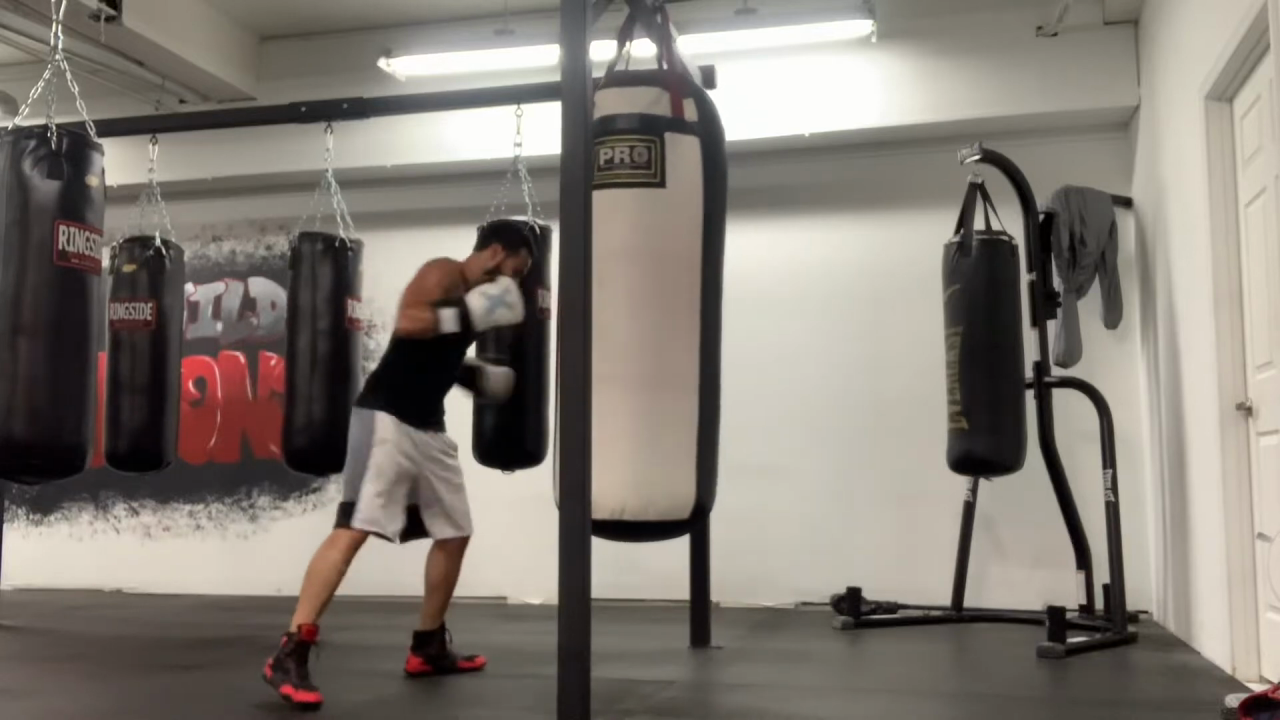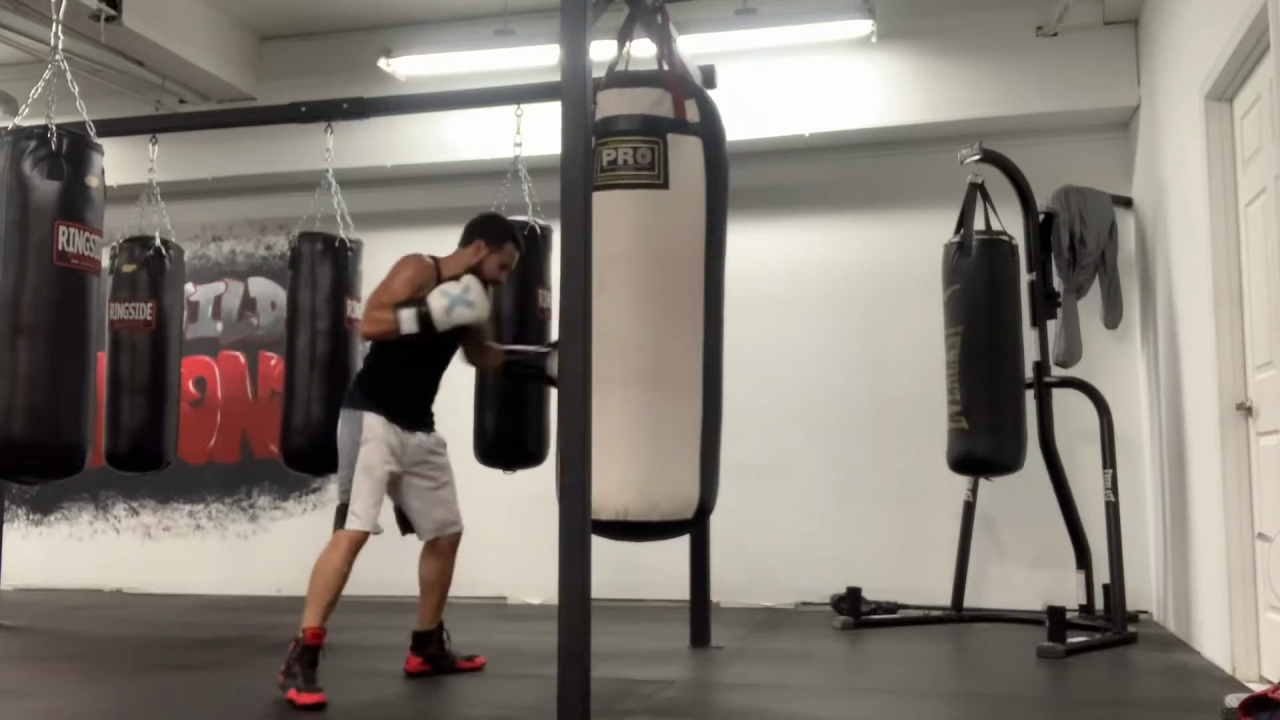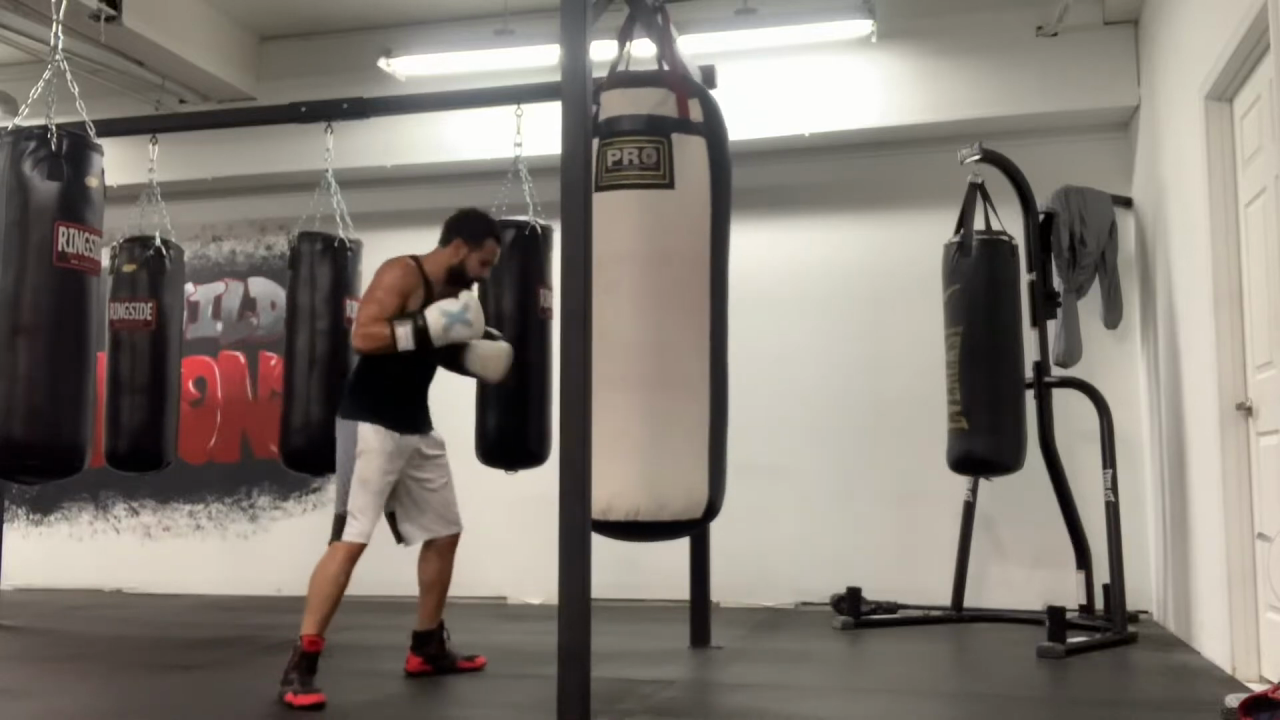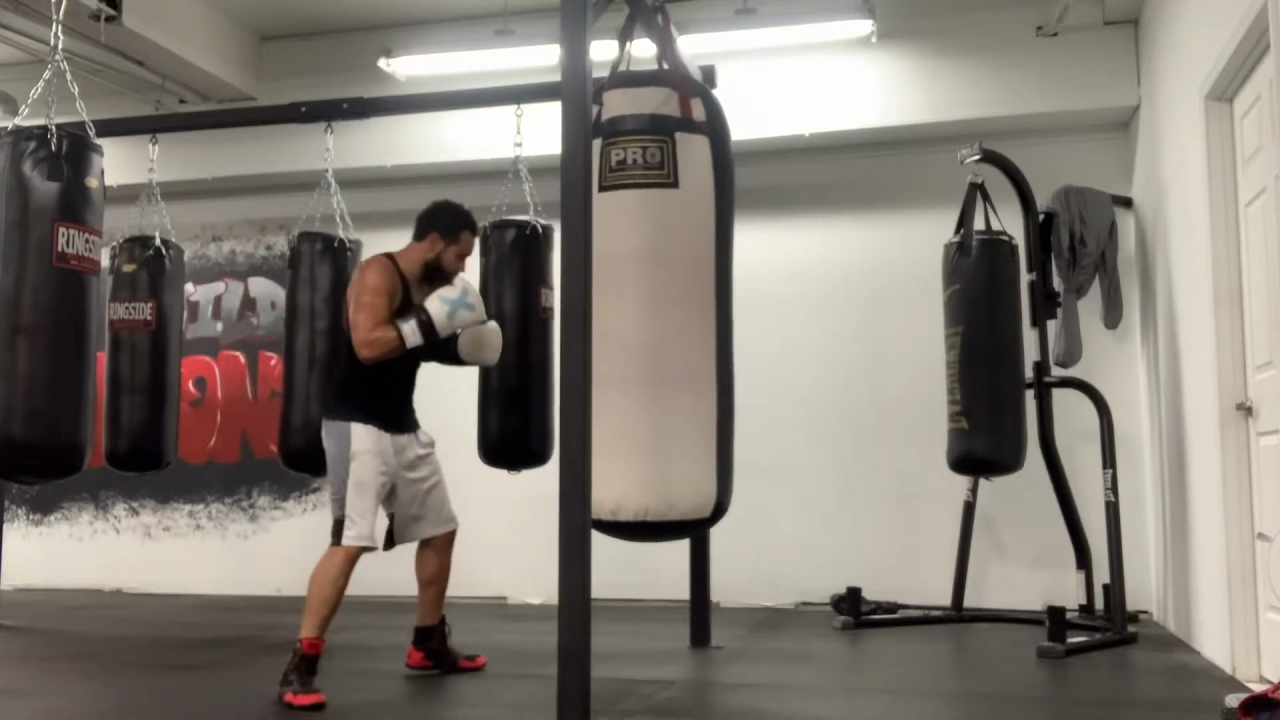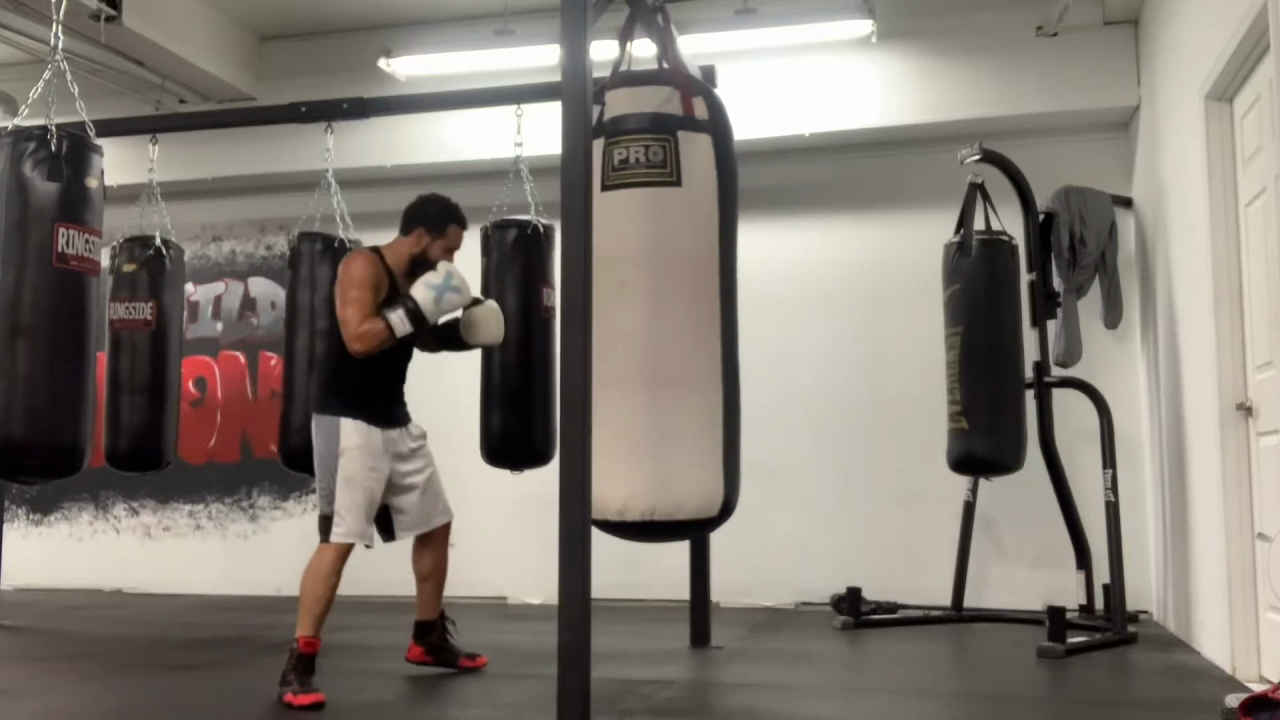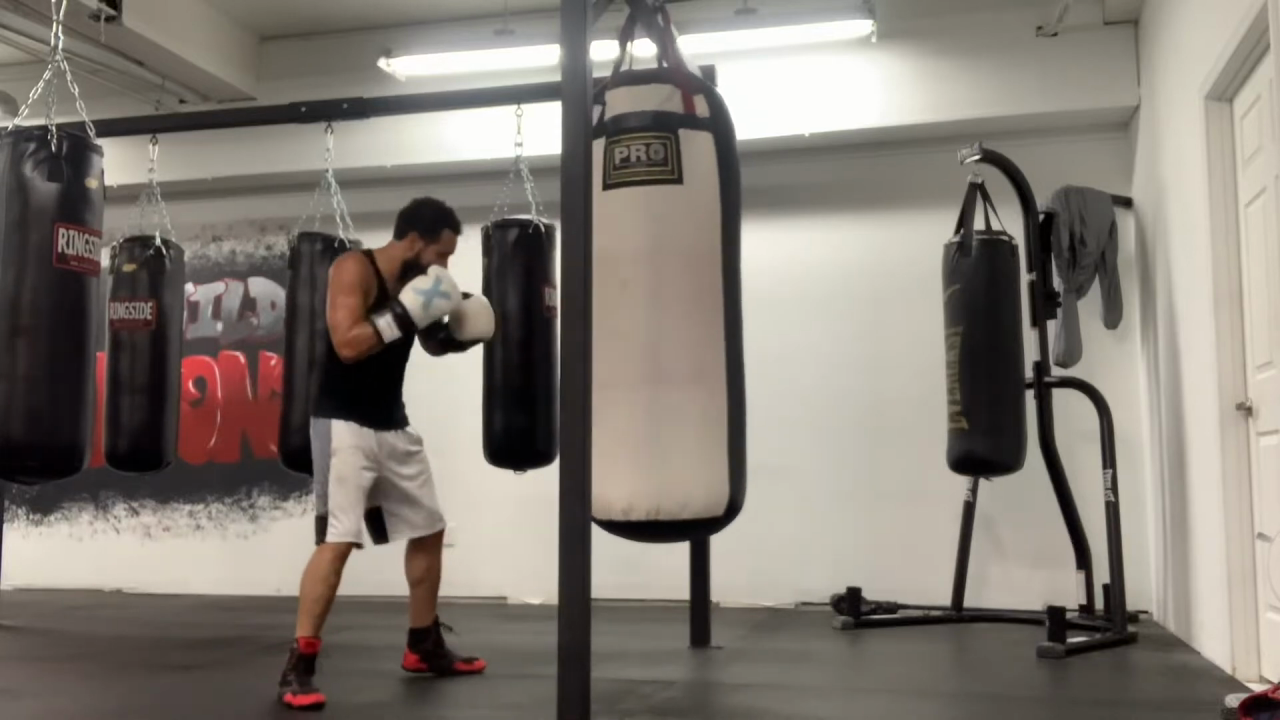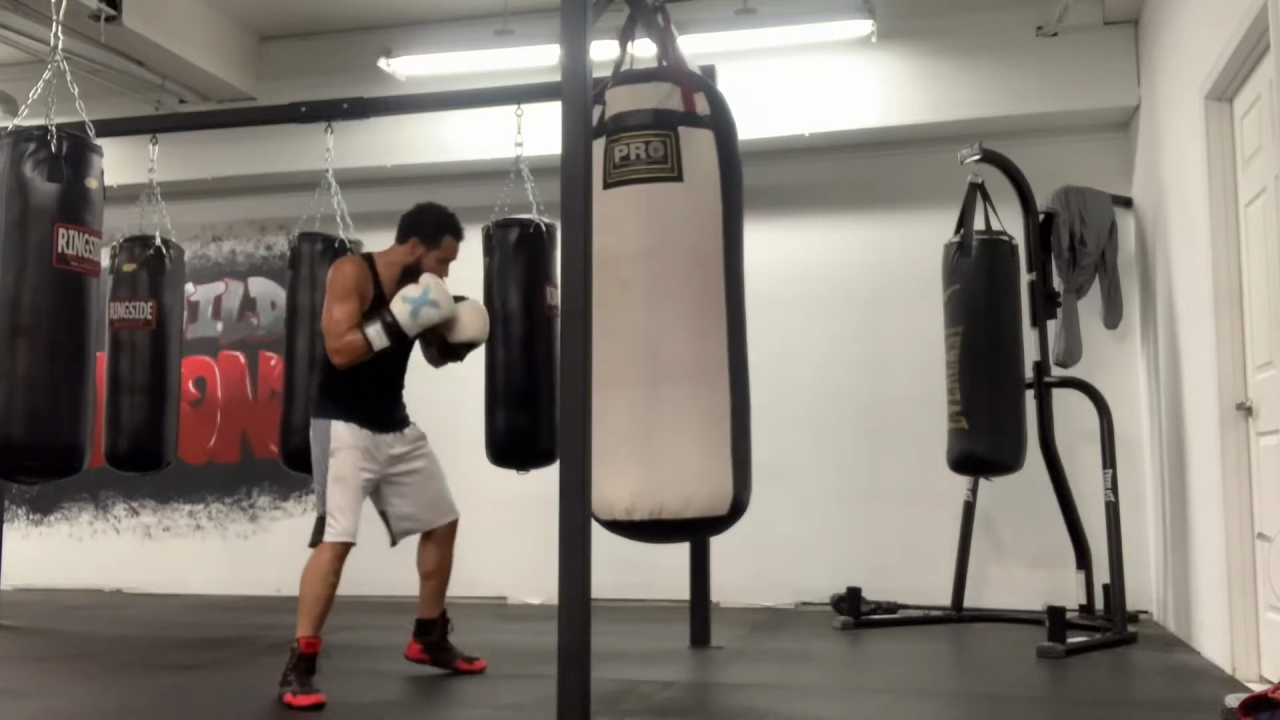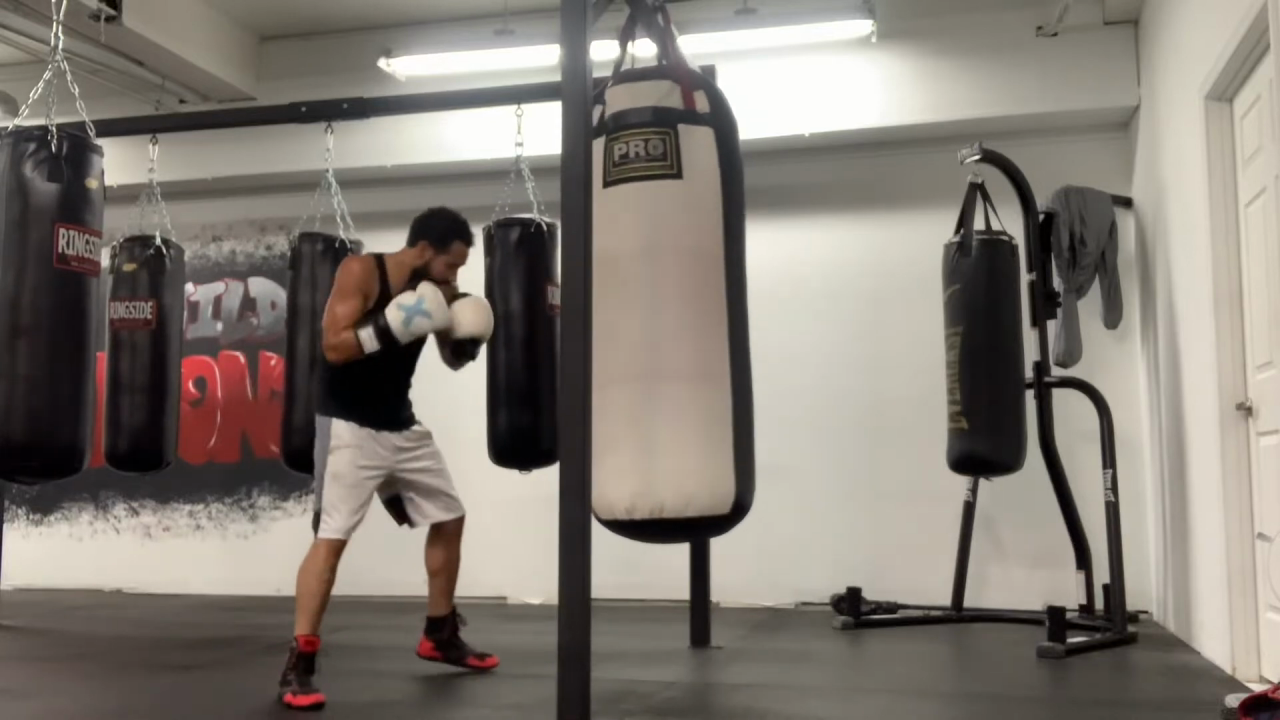
dt=0.1s
person 1, frame 1
left shoulder: (468, 289)
right shoulder: (440, 272)
right elbow: (407, 323)
left wrist: (476, 375)
right wrist: (469, 314)
left hip: (427, 428)
right hip: (386, 417)
left knee: (454, 533)
right knee: (354, 528)
left ankle: (428, 646)
right ankle: (290, 653)
person 1, frame 2
left shoulder: (470, 292)
right shoulder: (416, 270)
left elbow: (487, 357)
right elbow: (370, 323)
left wrist: (546, 362)
right wrist: (430, 312)
left hip: (420, 428)
right hip: (375, 417)
left knee: (444, 532)
right knee: (355, 530)
left ankle: (426, 648)
right ankle: (300, 659)
person 1, frame 3
left shoulder: (451, 291)
right shoulder: (401, 274)
right elbow: (364, 336)
left wrist: (479, 350)
right wrist: (429, 329)
left hip: (416, 429)
right hip: (369, 425)
left knee: (445, 532)
right knee: (350, 540)
left ankle: (427, 646)
right ankle: (300, 664)
person 1, frame 4
left shoulder: (427, 283)
right shoulder: (378, 272)
right elbow: (369, 346)
left wrist: (459, 345)
right wrist: (432, 317)
left hip: (405, 429)
right hip: (357, 427)
left knee: (441, 531)
right knee: (350, 543)
left ankle: (429, 643)
right ankle: (300, 666)
person 1, frame 5
left shoulder: (419, 275)
right shoulder: (362, 266)
right elbow: (359, 340)
left wrist: (462, 329)
right wrist: (421, 307)
left hip: (396, 422)
right hip: (347, 422)
left knee: (436, 526)
right knee: (340, 540)
left ankle: (429, 637)
right ankle: (298, 665)
person 1, frame 6
left shoulder: (419, 279)
right shoulder: (353, 268)
left elbow: (435, 343)
right elbow: (347, 345)
left wrist: (463, 327)
right wrist: (409, 311)
left hip: (394, 426)
right hip: (343, 424)
left knee: (428, 533)
right knee: (337, 540)
left ankle: (424, 646)
right ankle: (299, 665)
person 1, frame 7
left shoulder: (417, 285)
right shoulder: (351, 272)
left elbow: (437, 355)
right elbow: (340, 351)
left wrist: (460, 333)
right wrist: (400, 320)
left hip: (396, 426)
right hip: (344, 425)
left knee: (441, 524)
right knee: (335, 541)
left ankle: (429, 638)
right ankle: (299, 666)
person 1, frame 8
left shoulder: (436, 287)
right shoulder: (360, 271)
left elbow: (455, 359)
right elbow: (334, 340)
left wrist: (471, 332)
right wrist: (391, 327)
left hip: (400, 425)
right hip: (347, 423)
left knee: (449, 518)
right knee: (331, 537)
left ankle: (440, 634)
right ankle: (298, 667)
